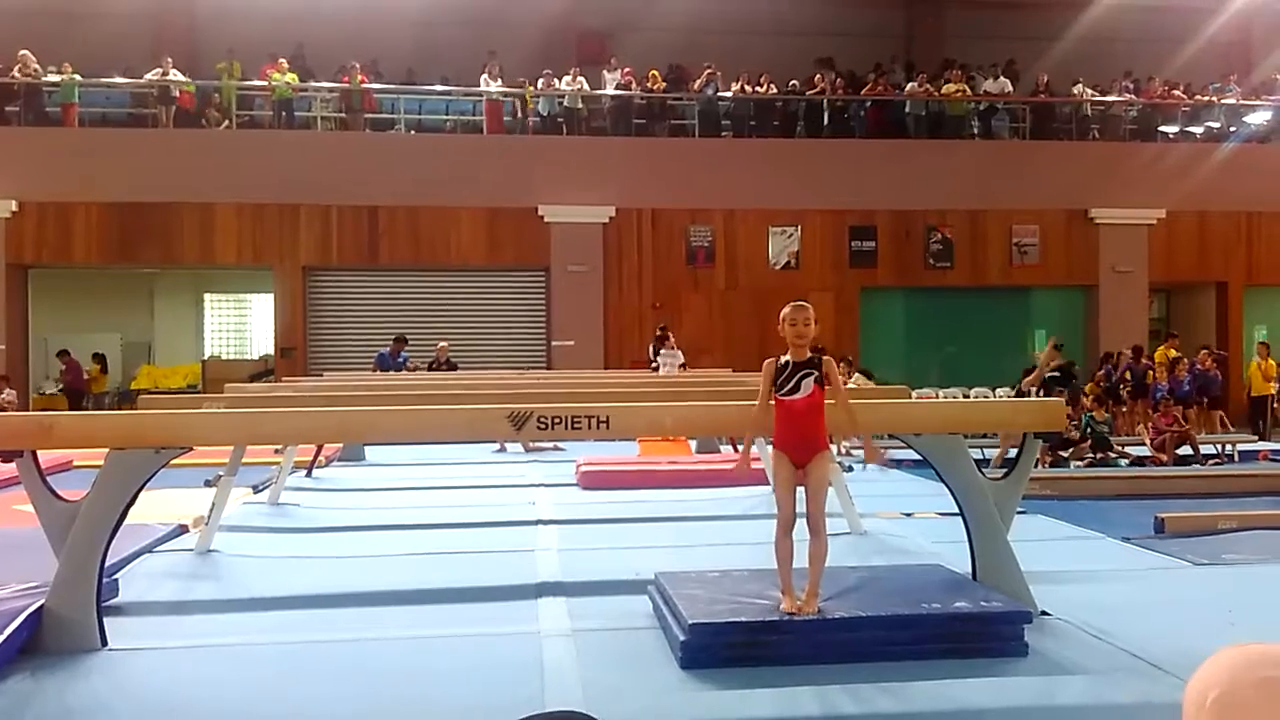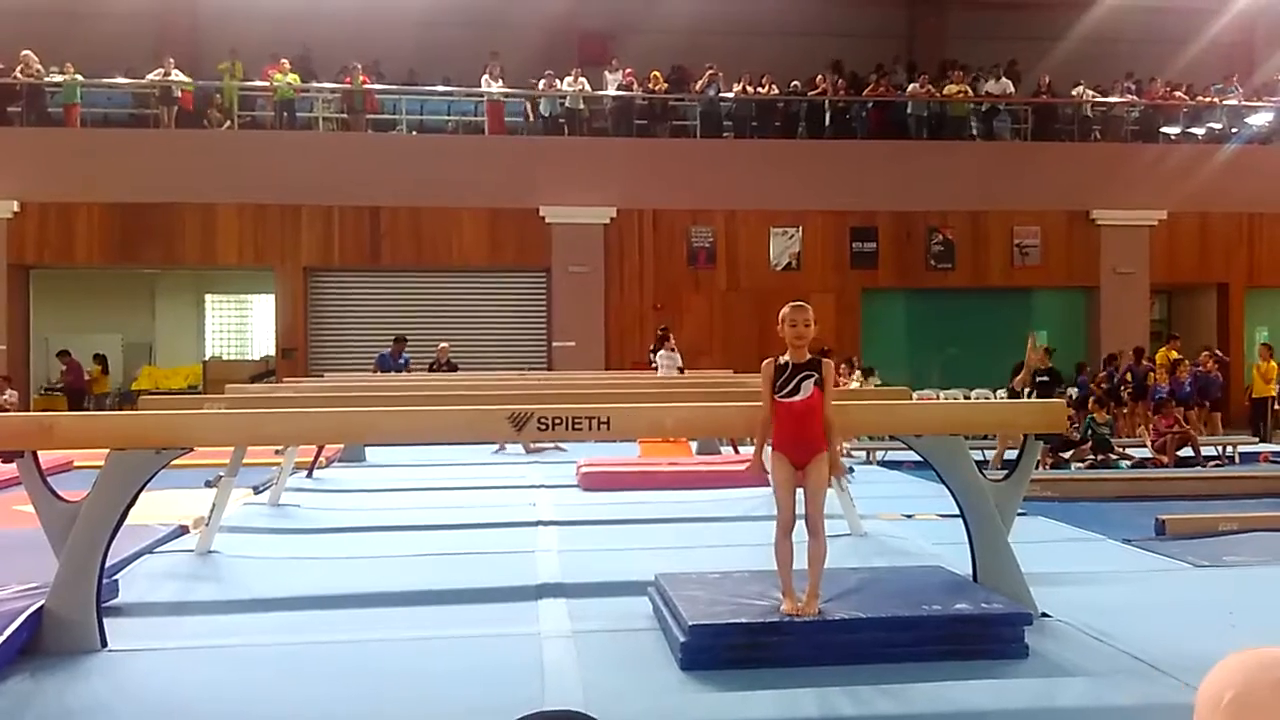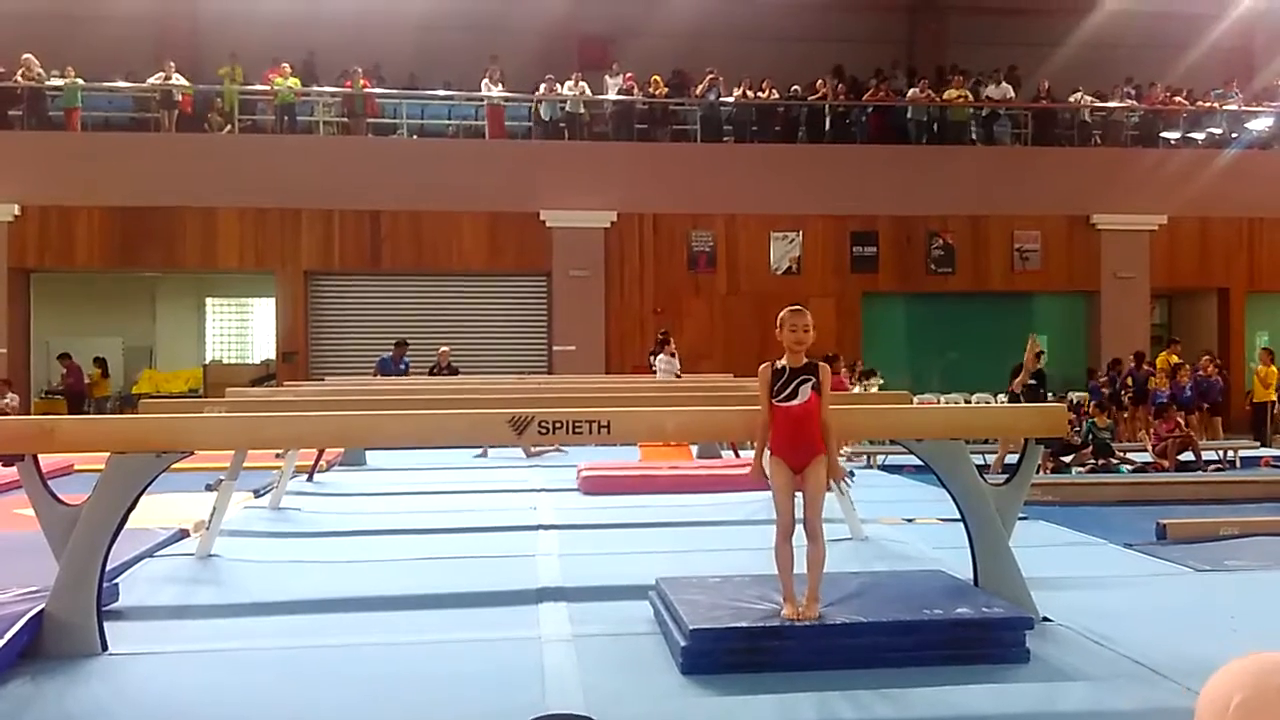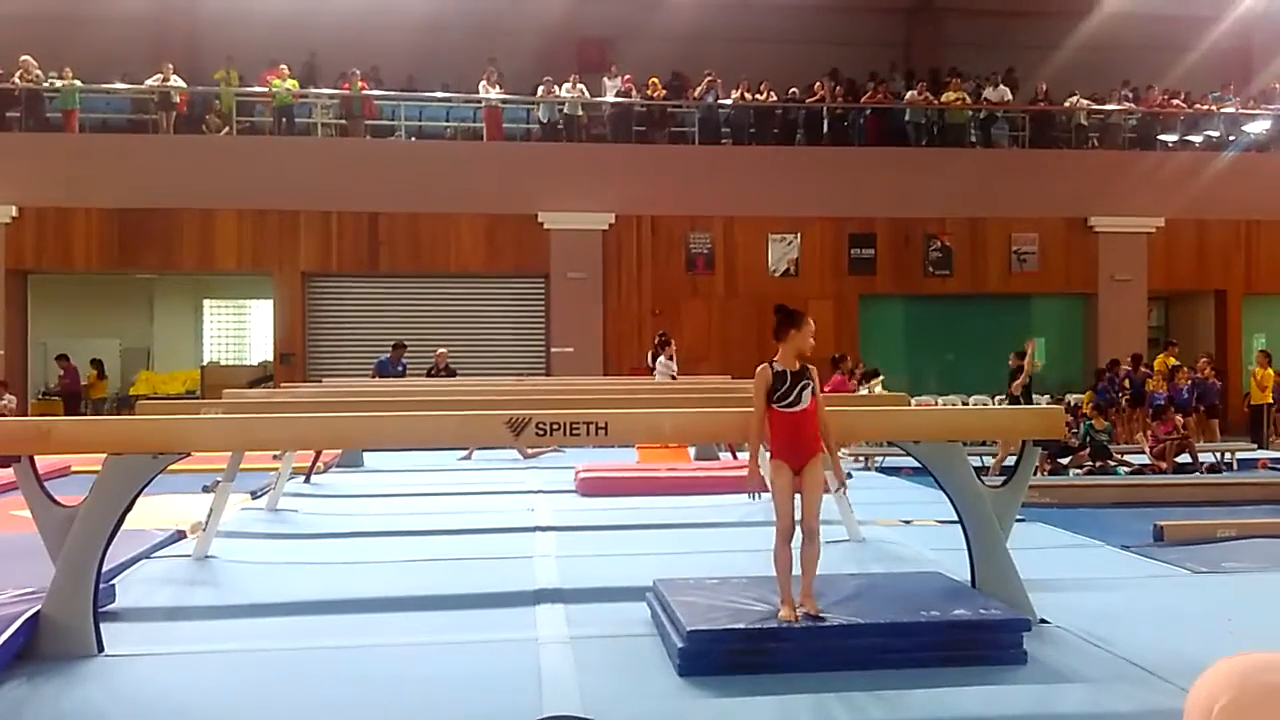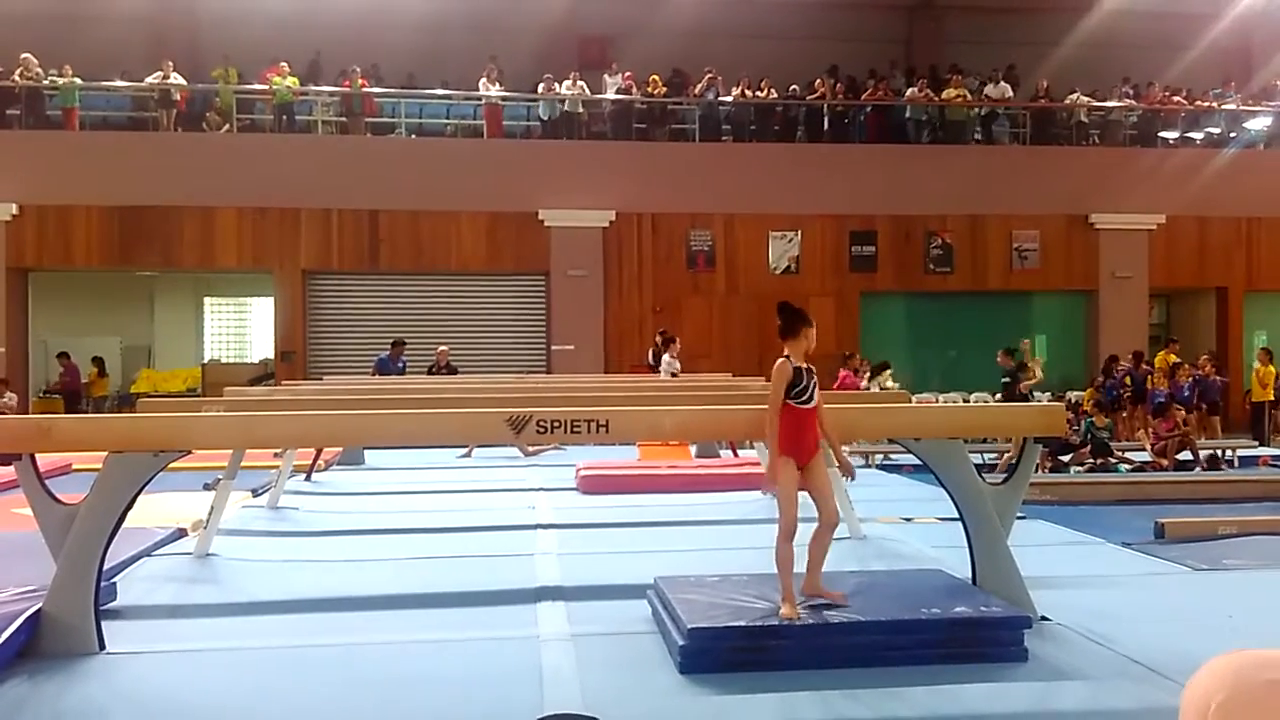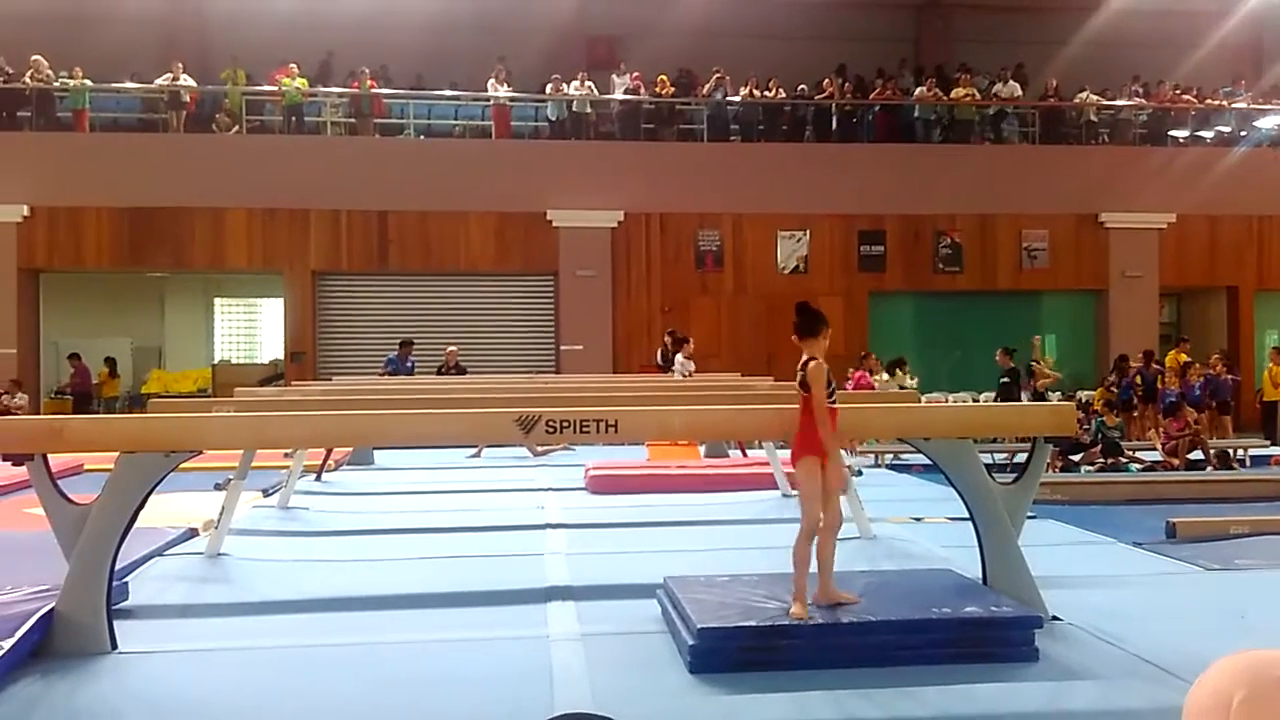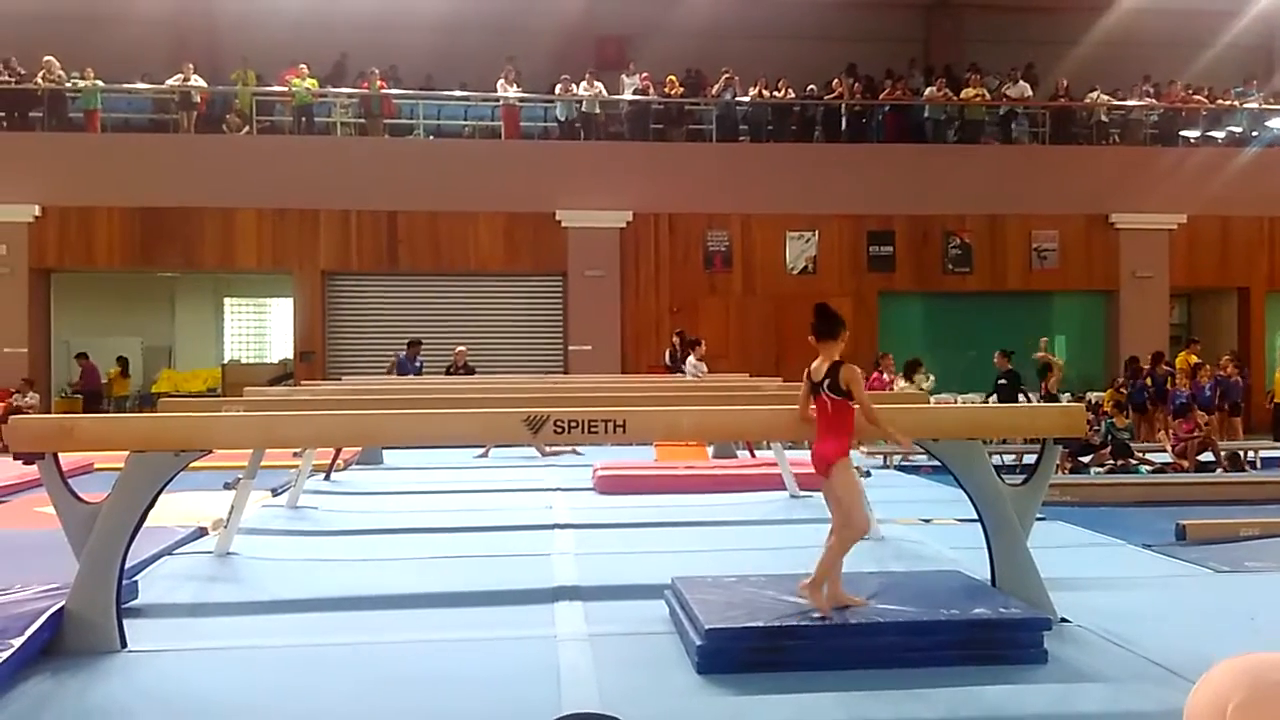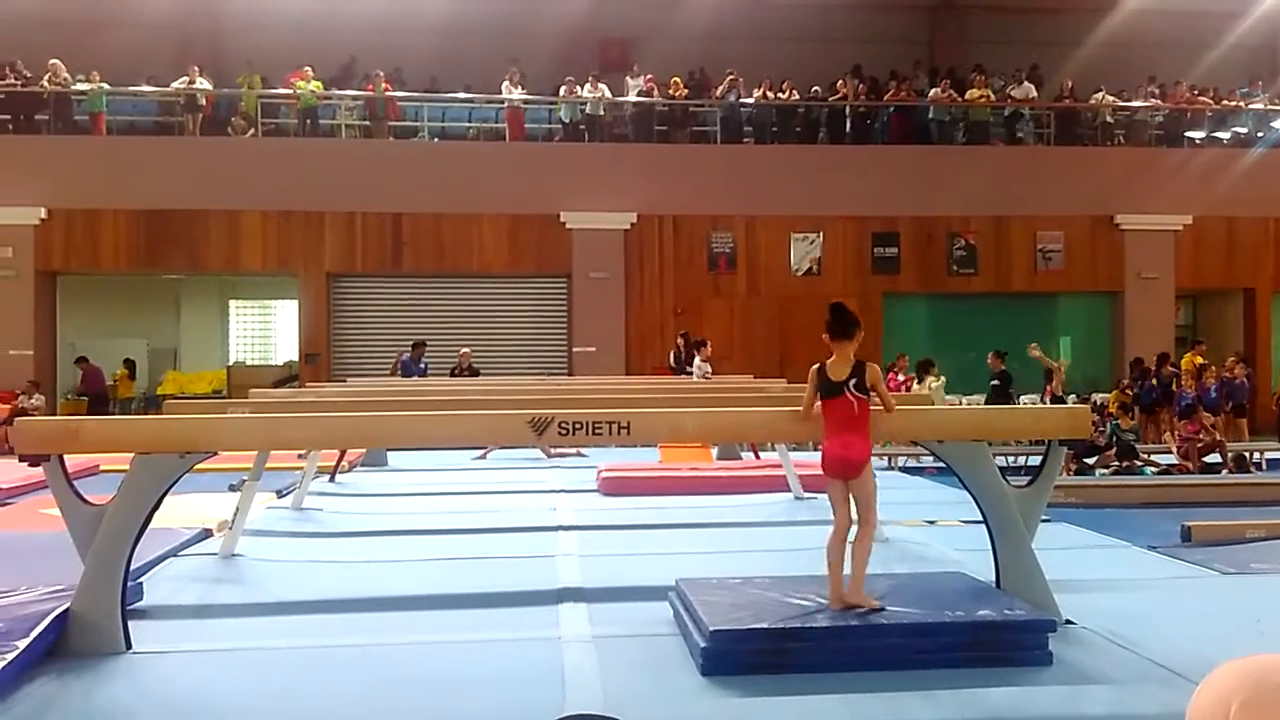
dt=0.2s
person 1, frame 1
left shoulder: (825, 365)
right shoulder: (773, 366)
left elbow: (842, 403)
right elbow: (762, 411)
right wrist: (746, 450)
left hip: (818, 450)
right hip: (783, 451)
left knee: (817, 521)
right knee: (785, 521)
left ankle: (813, 592)
right ankle: (786, 591)
person 1, frame 2
left shoulder: (824, 367)
right shoulder: (771, 367)
left elbow: (827, 415)
right elbow: (767, 415)
left wrist: (836, 457)
right wrist: (757, 455)
left hip: (816, 452)
right hip: (782, 453)
left knee: (815, 523)
right knee: (785, 522)
left ankle: (813, 594)
right ankle: (787, 593)
person 1, frame 3
left shoulder: (820, 370)
right shoulder: (768, 371)
left elbow: (825, 419)
right elbow: (765, 419)
left wrist: (833, 461)
right wrist: (757, 460)
left hip: (814, 456)
right hip: (781, 457)
left knee: (813, 527)
right knee: (785, 527)
left ankle: (812, 598)
right ankle: (788, 598)
person 1, frame 4
left shoulder: (811, 373)
right shoulder: (766, 372)
left elbow: (821, 421)
right elbow: (758, 422)
left wrist: (835, 462)
right wrist: (753, 466)
left hip: (812, 456)
right hip: (781, 459)
left knee: (811, 526)
right knee: (785, 528)
left ankle: (807, 594)
right ankle: (786, 600)
person 1, frame 5
left shoulder: (809, 370)
right shoulder: (784, 366)
right elbow: (774, 416)
left wrist: (840, 454)
right wrist: (775, 462)
left hip: (812, 453)
right hip: (787, 455)
left knee: (830, 516)
right knee: (788, 525)
left ankle: (812, 583)
right ankle: (787, 598)
person 1, frame 6
left shoulder: (805, 366)
right shoulder: (817, 367)
right elbow: (821, 417)
left wrist: (835, 456)
right wrist: (838, 461)
left hip: (817, 452)
right hip: (810, 453)
left knee: (834, 520)
right knee: (811, 525)
left ankle: (825, 589)
right ankle: (799, 597)
person 1, frame 7
left shoulder: (810, 371)
right shoulder: (849, 371)
right elbow: (870, 414)
right wrist: (898, 437)
left hip: (821, 452)
right hip: (836, 455)
left knee: (841, 523)
right knee: (859, 524)
left ankle: (835, 591)
right ankle: (815, 583)
person 1, frame 8
left shoulder: (817, 372)
right shoulder: (870, 371)
left elbow: (806, 412)
right elbow: (889, 407)
right wrist: (879, 403)
left hip: (830, 455)
right hip: (857, 455)
left knee: (841, 523)
right knee: (867, 524)
left ankle: (837, 592)
right ankle: (857, 590)
